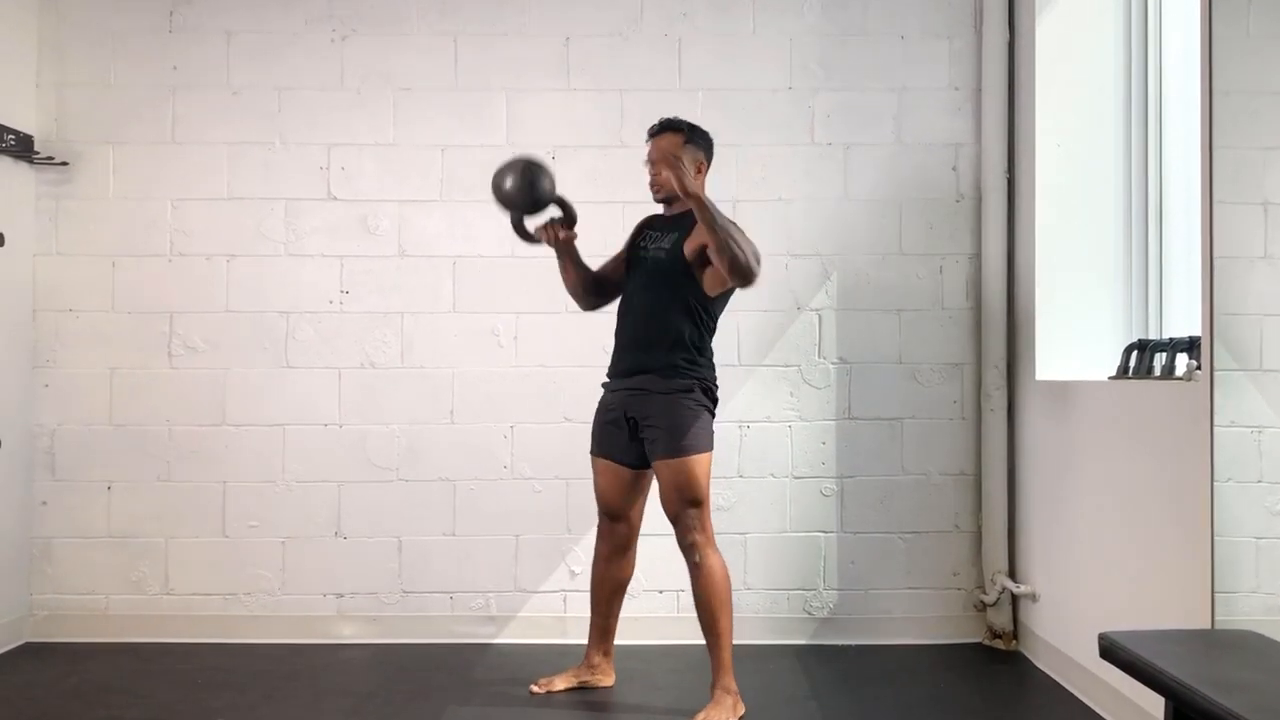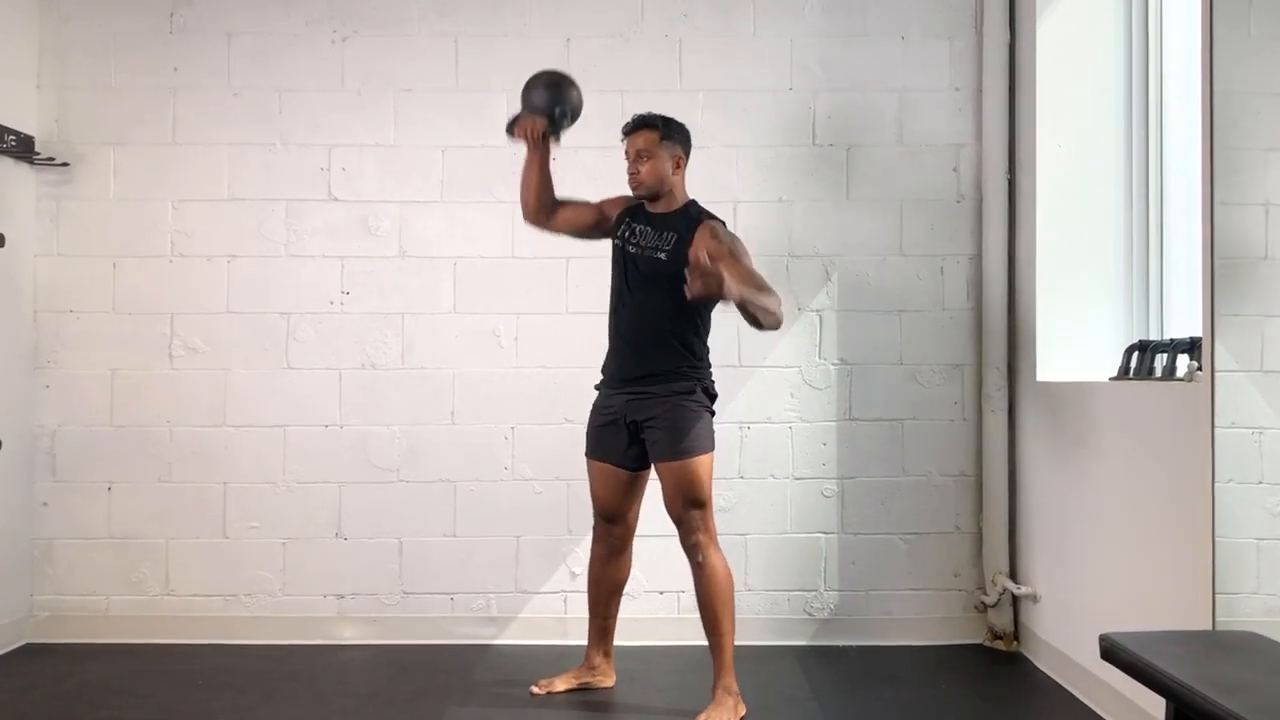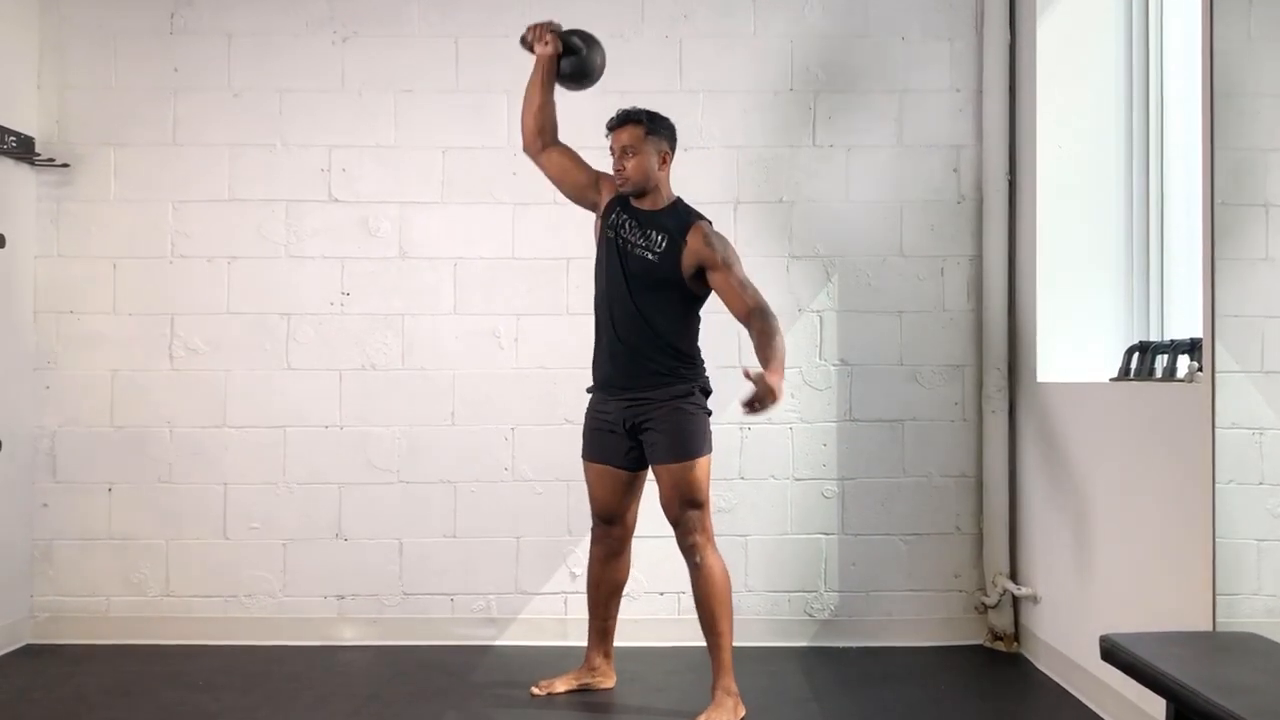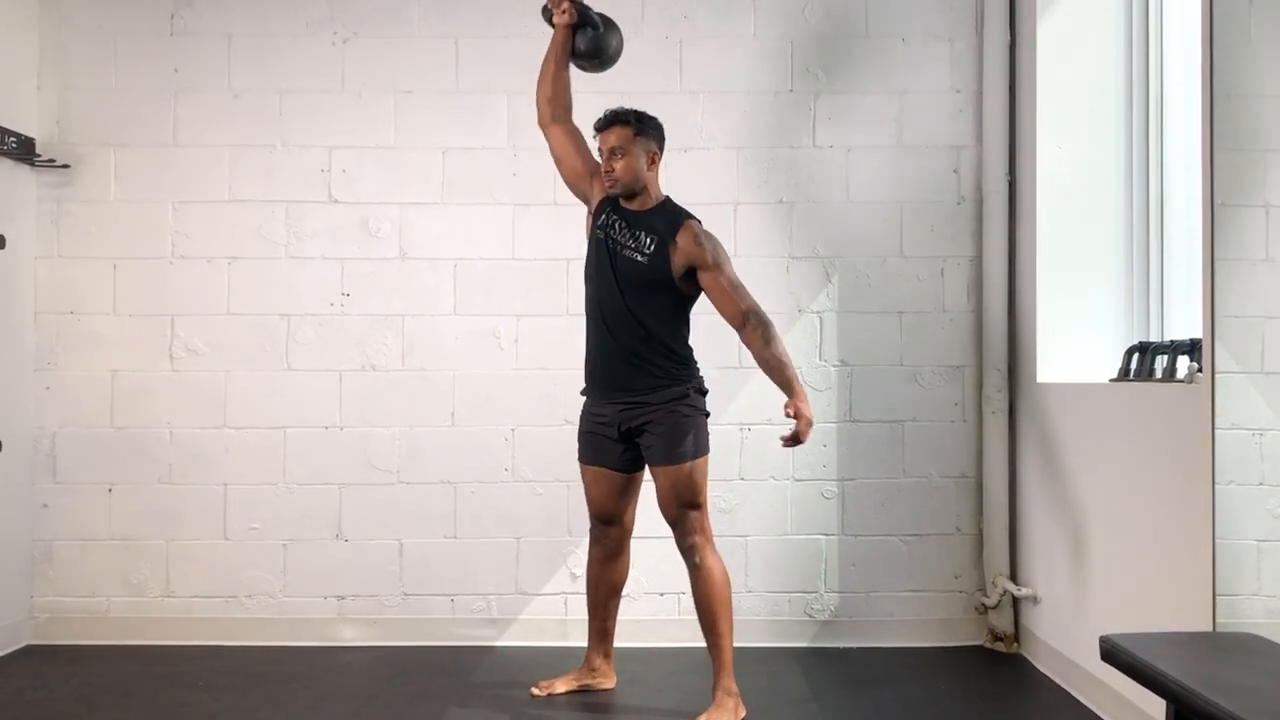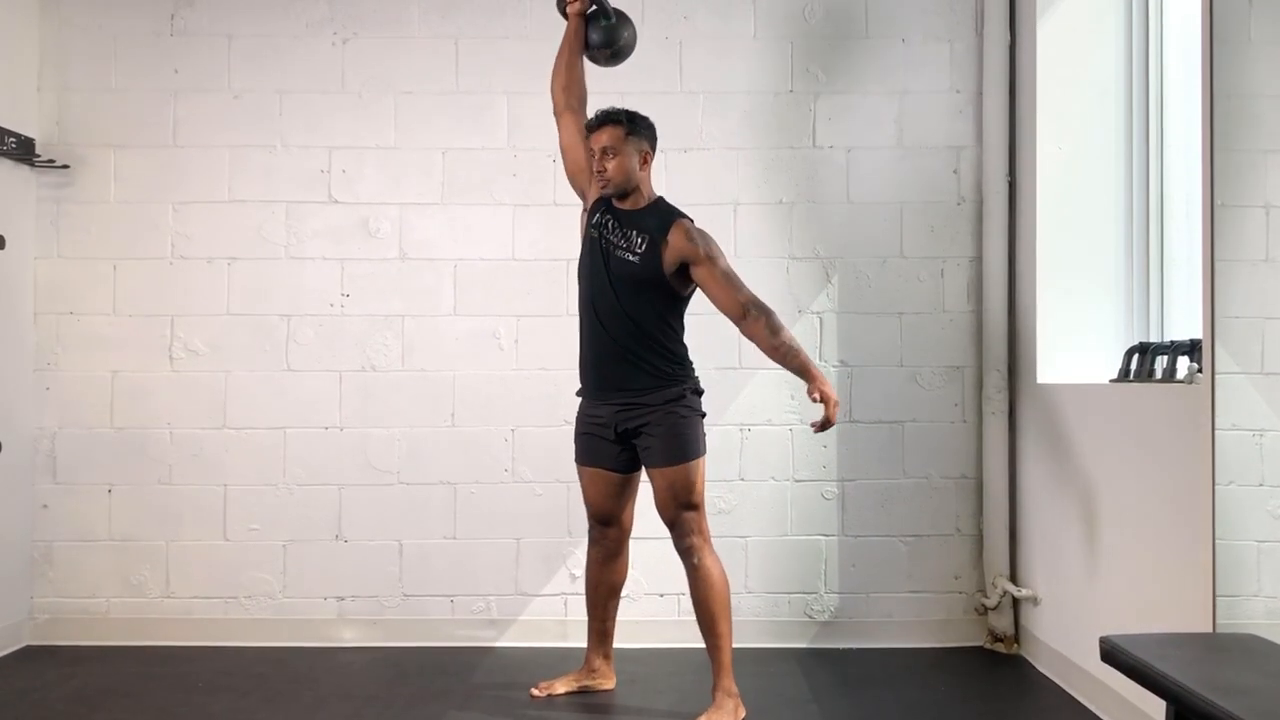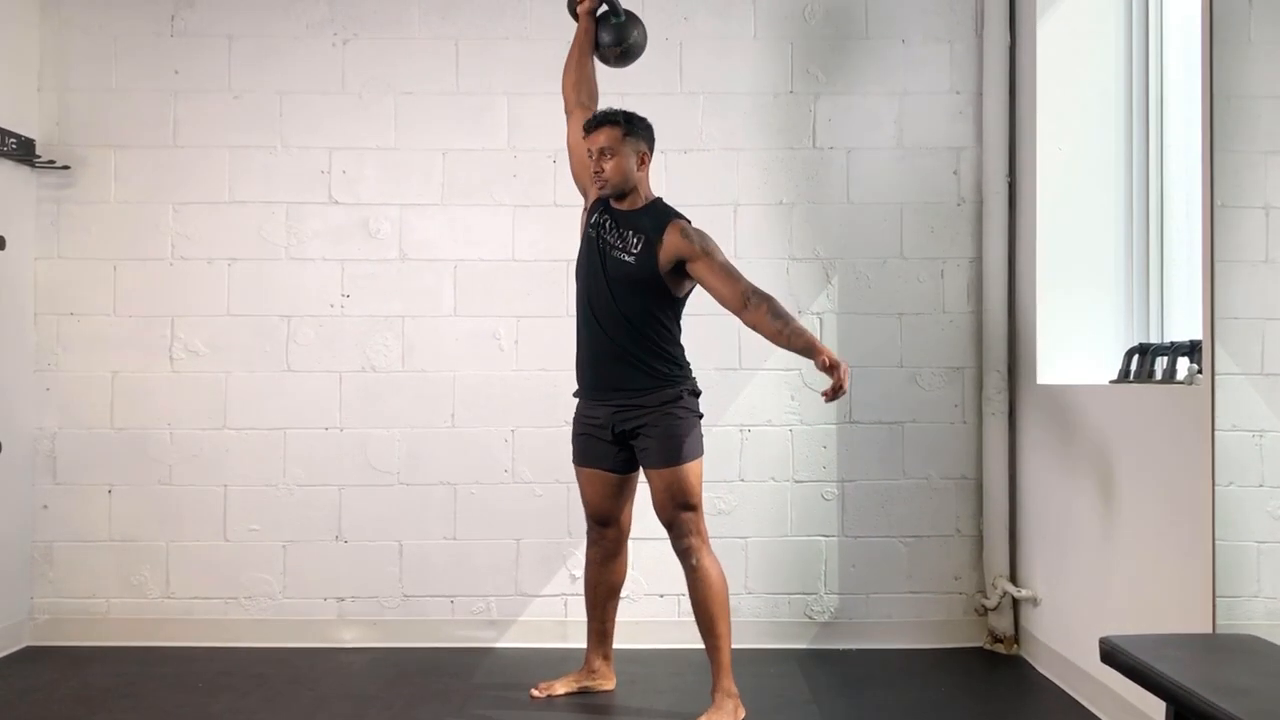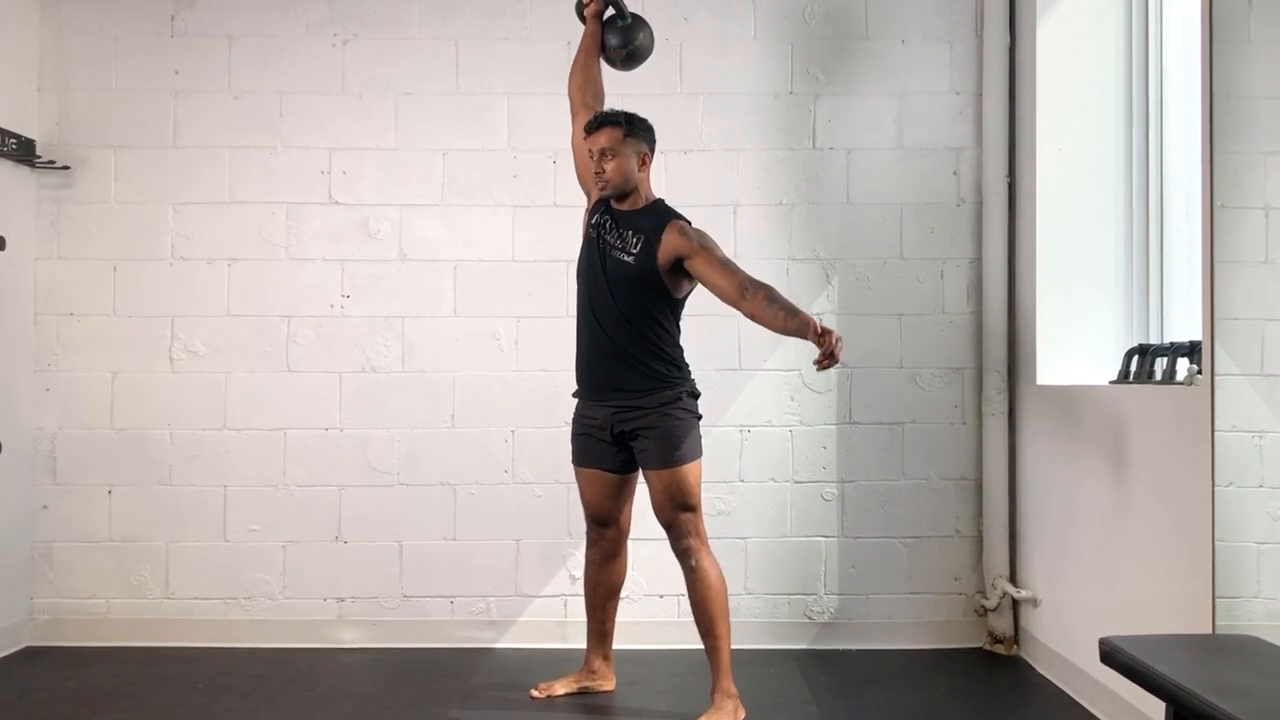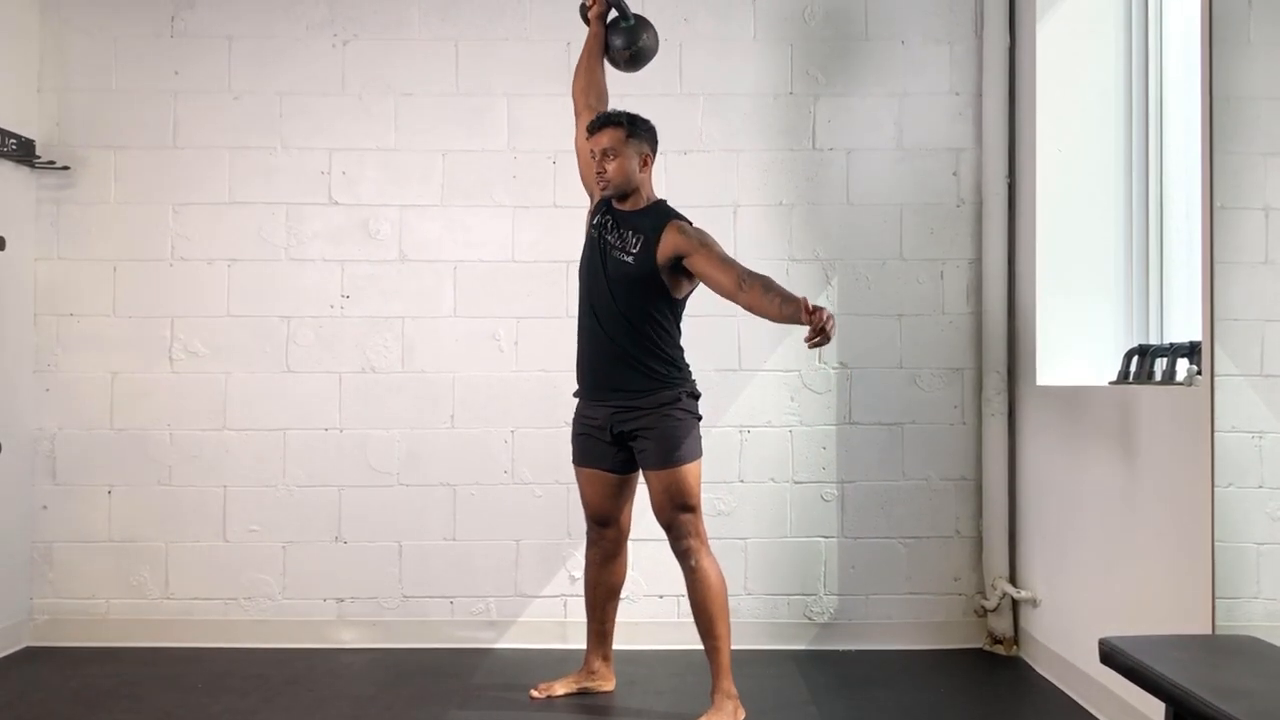
dt=0.1s
person 1, frame 1
left shoulder: (712, 232)
right shoulder: (648, 230)
left elbow: (747, 273)
right elbow: (593, 293)
left wrist: (694, 200)
right wrist: (565, 248)
left hip: (679, 394)
right hip: (623, 391)
left knee: (693, 535)
right knee: (614, 529)
right ankle: (598, 661)
person 1, frame 2
left shoulder: (708, 236)
right shoulder: (625, 216)
left elbow: (770, 311)
right elbow: (540, 214)
left wrist: (741, 290)
right wrist: (538, 149)
left hip: (677, 399)
right hip: (617, 393)
left knee: (697, 542)
right knee: (610, 537)
right ankle: (597, 665)
person 1, frame 3
left shoulder: (700, 238)
right shoulder: (610, 206)
left elbow: (758, 313)
right elbow: (539, 145)
left wrist: (772, 371)
right wrist: (546, 62)
left hip: (673, 402)
right hip: (611, 400)
left knee: (694, 537)
right knee: (608, 531)
right ankle: (598, 663)
person 1, frame 4
left shoulder: (686, 238)
right shoulder: (600, 204)
left elbow: (748, 318)
right elbow: (553, 119)
left wrist: (794, 389)
left hip: (669, 405)
right hip: (604, 404)
left knee: (693, 539)
right knee: (607, 533)
person 1, frame 5
left shoulder: (681, 236)
right shoulder: (596, 202)
left elbow: (748, 310)
right elbow: (566, 107)
left wrist: (812, 374)
left hip: (665, 407)
right hip: (600, 406)
left knee: (691, 540)
right knee: (605, 535)
person 1, frame 6
left shoulder: (676, 236)
right shoulder: (596, 204)
left elbow: (746, 299)
right elbow: (574, 105)
left wrist: (814, 349)
left hip: (662, 407)
right hip: (597, 407)
left knee: (689, 541)
right knee: (604, 536)
person 1, frame 7
left shoulder: (676, 236)
right shoulder: (598, 204)
left elbow: (746, 291)
right elbow: (582, 105)
left wrist: (814, 330)
left hip: (660, 408)
right hip: (596, 408)
left knee: (688, 541)
right knee: (603, 537)
person 1, frame 8
left shoulder: (675, 235)
right shoulder: (602, 206)
left elbow: (743, 282)
right elbow: (585, 106)
left wrist: (799, 310)
left hip: (660, 408)
right hip: (597, 407)
left knee: (688, 542)
right knee: (603, 536)
